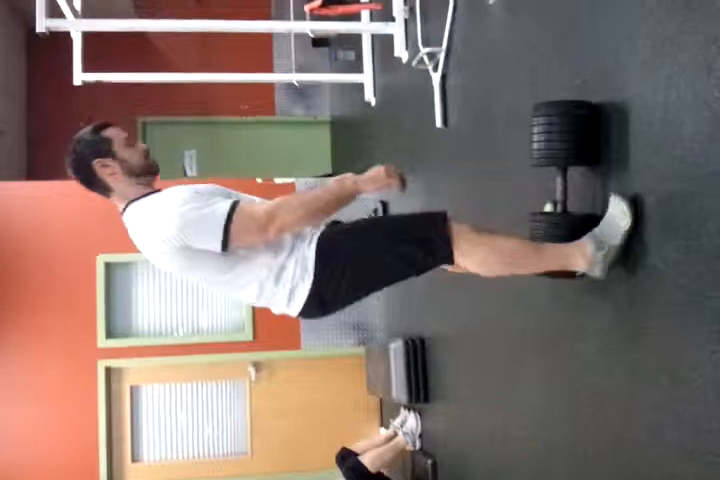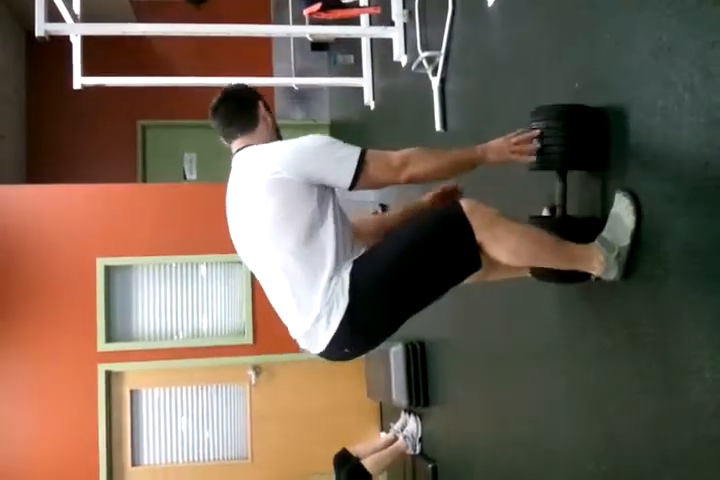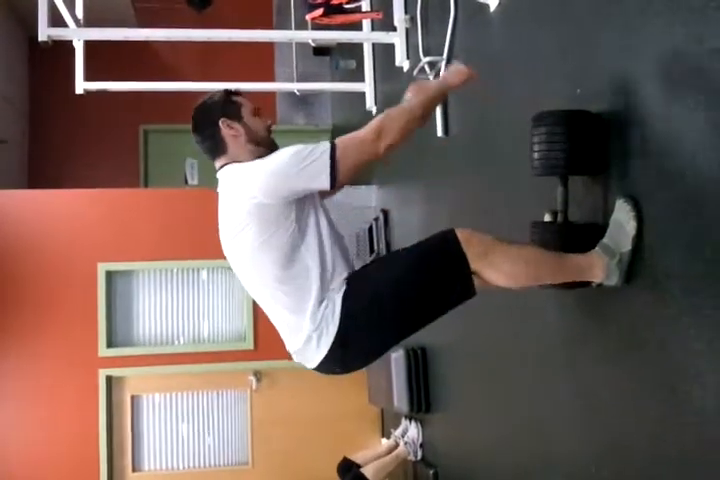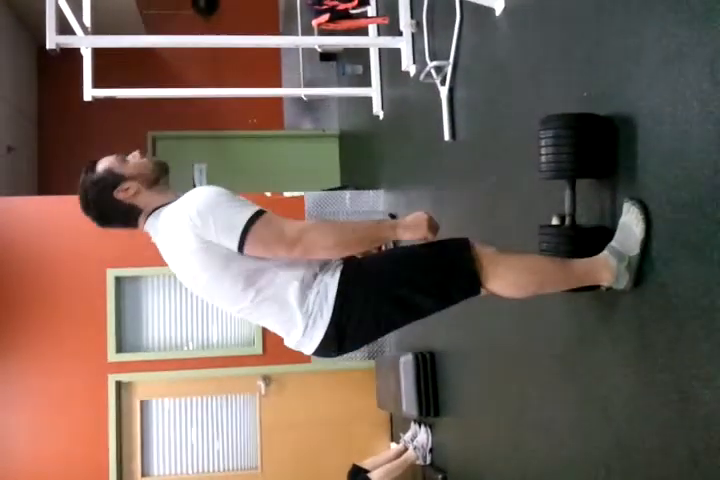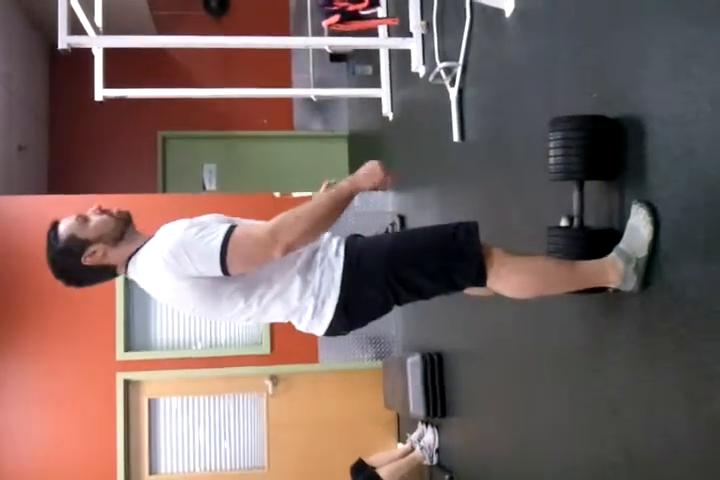
dt=0.7s
person 1, frame 1
left shoulder: (156, 216)
right shoulder: (169, 214)
right elbow: (272, 223)
left wrist: (339, 187)
right wrist: (355, 184)
left hip: (310, 261)
right hip: (317, 271)
left knee: (438, 249)
right knee: (453, 237)
left ankle: (543, 260)
right ankle: (582, 254)
person 1, frame 2
left shoulder: (242, 192)
right shoulder: (294, 153)
right elbow: (402, 167)
left wrist: (424, 207)
right wrist: (486, 153)
left hip: (328, 330)
right hip: (347, 315)
left knee: (464, 255)
right knee: (473, 214)
left ankle: (567, 260)
right ankle: (599, 259)
person 1, frame 3
left shoulder: (242, 191)
right shoulder: (271, 173)
left elbow: (358, 156)
right elbow: (377, 140)
left wrist: (411, 103)
right wrist: (444, 85)
left hip: (326, 336)
right hip: (340, 330)
left knee: (464, 264)
right knee: (470, 247)
left ankle: (574, 265)
right ankle: (599, 264)
person 1, frame 4
left shoulder: (173, 234)
right shoulder: (198, 207)
right elbow: (300, 242)
left wrist: (367, 234)
right wrist: (398, 228)
left hip: (323, 321)
right hip: (337, 307)
left knee: (466, 266)
right knee: (481, 261)
left ankle: (574, 271)
right ankle: (606, 267)
person 1, frame 5
left shoulder: (162, 266)
right shoulder: (171, 249)
right elbow: (276, 241)
left wrist: (322, 208)
right wrist: (353, 183)
left hip: (331, 294)
right hip: (343, 281)
left knee: (468, 265)
right knee: (485, 260)
left ankle: (569, 277)
right ankle: (612, 270)
